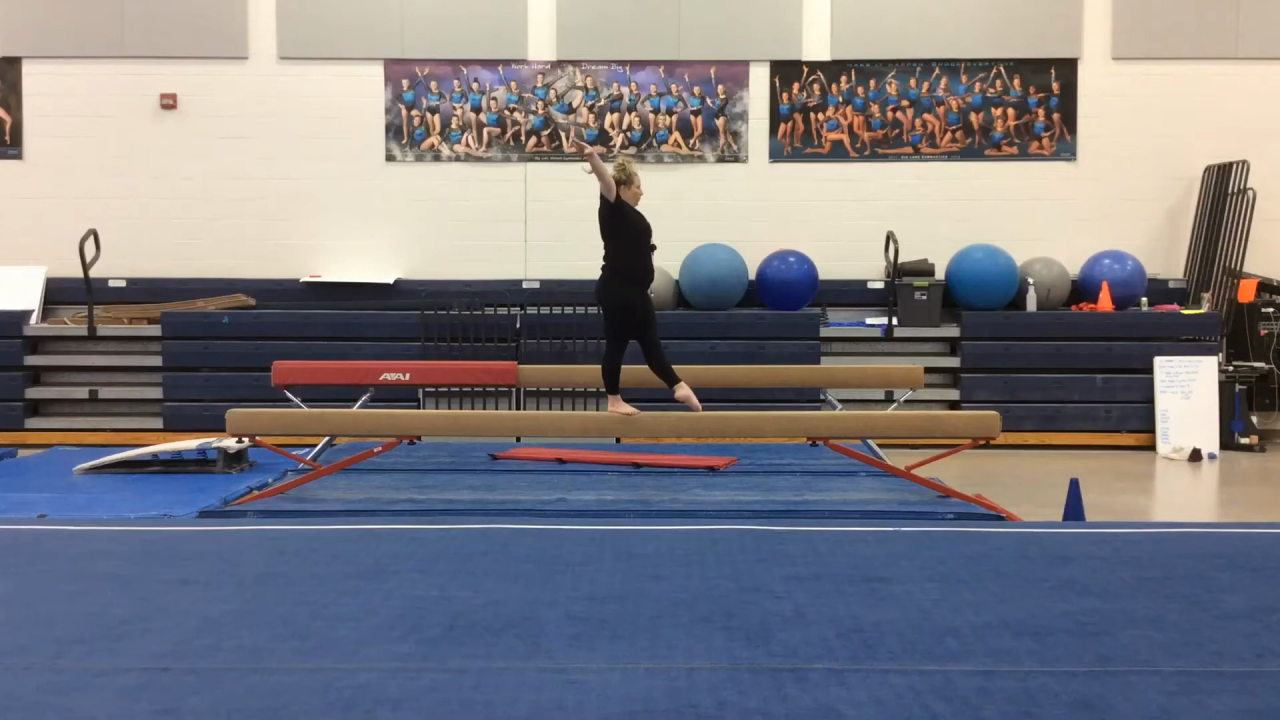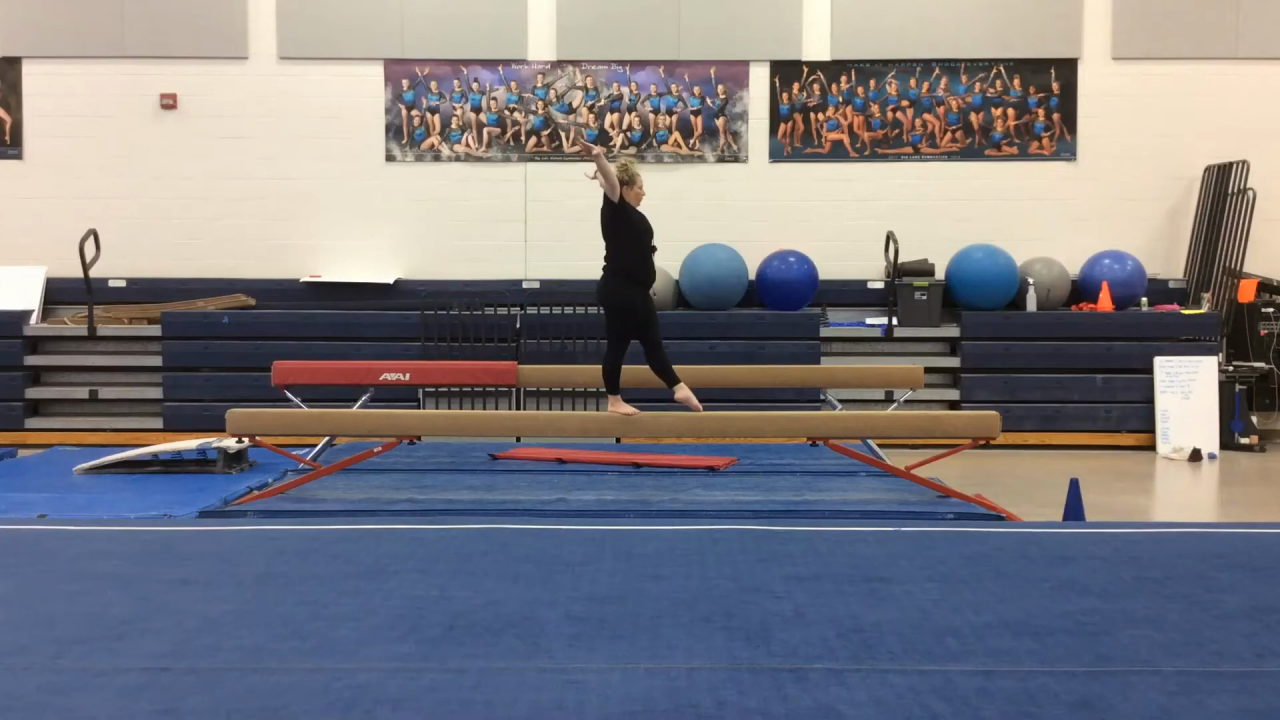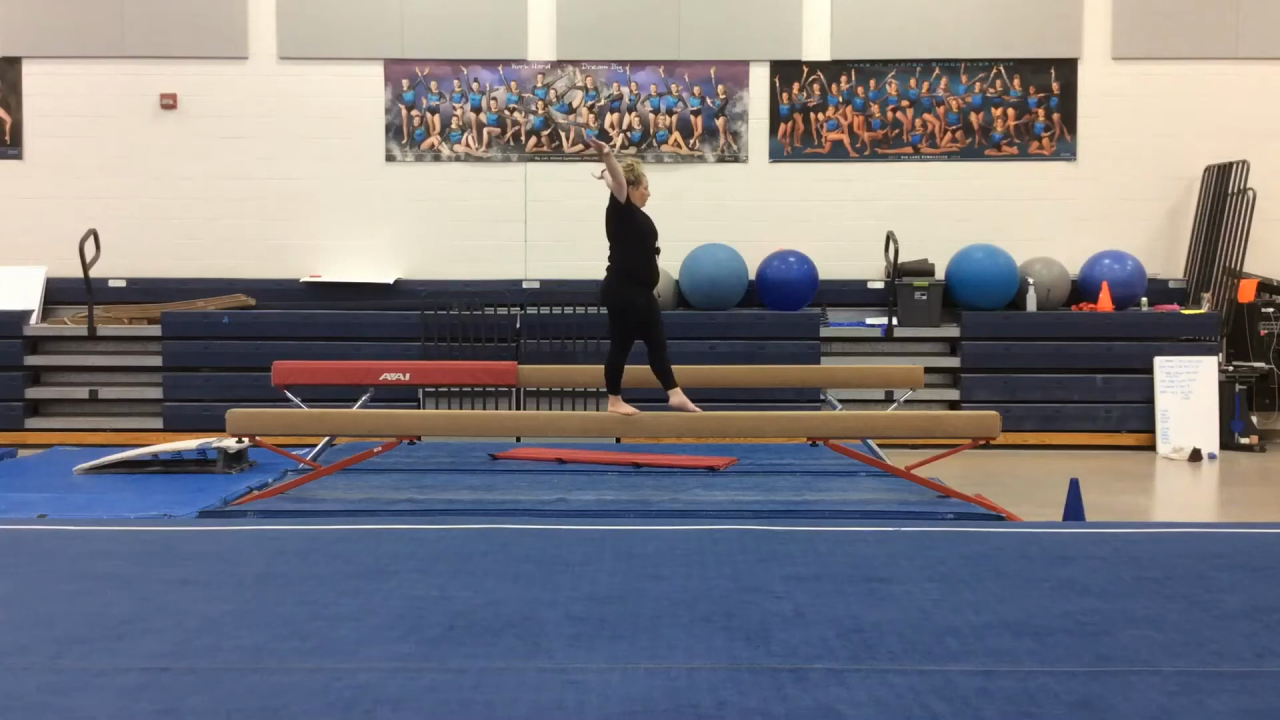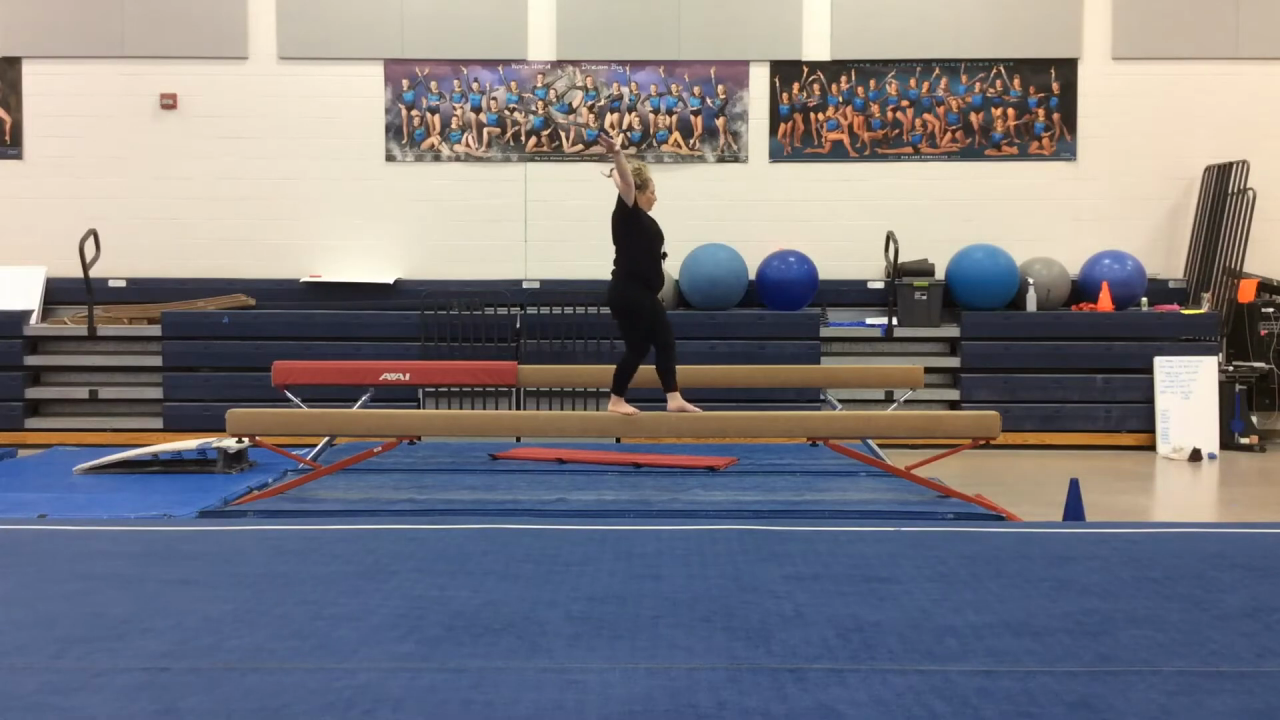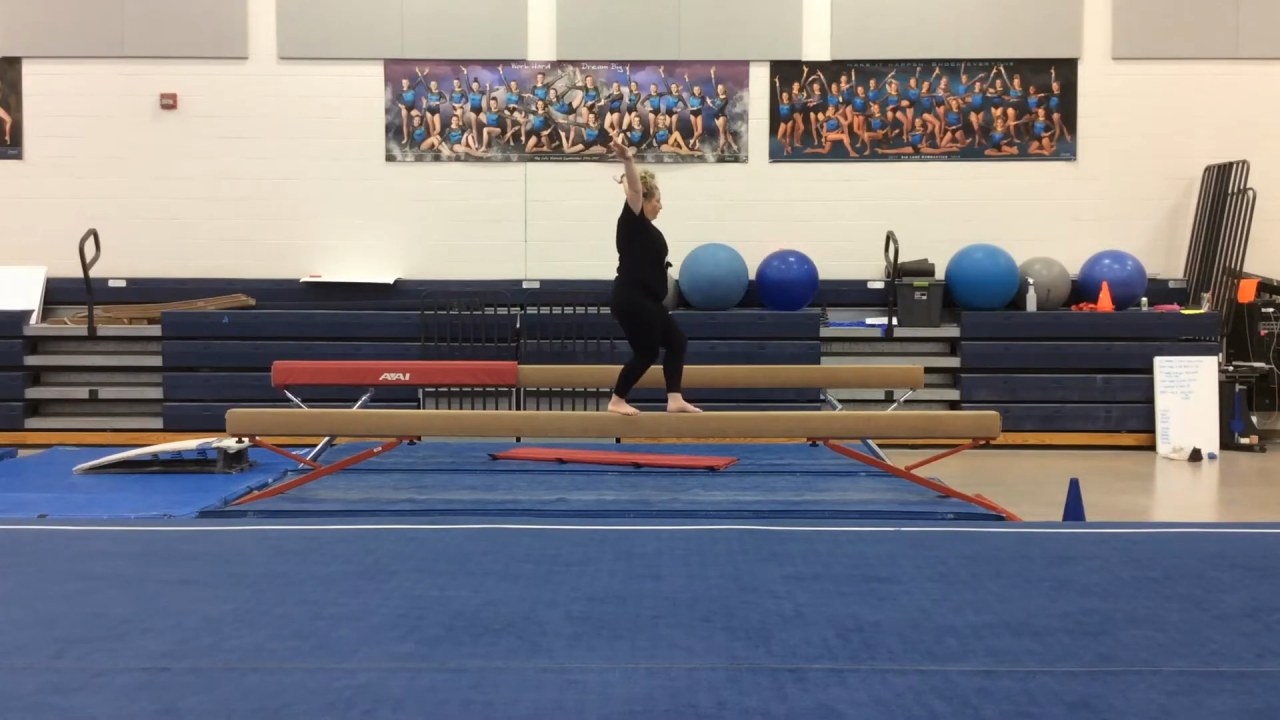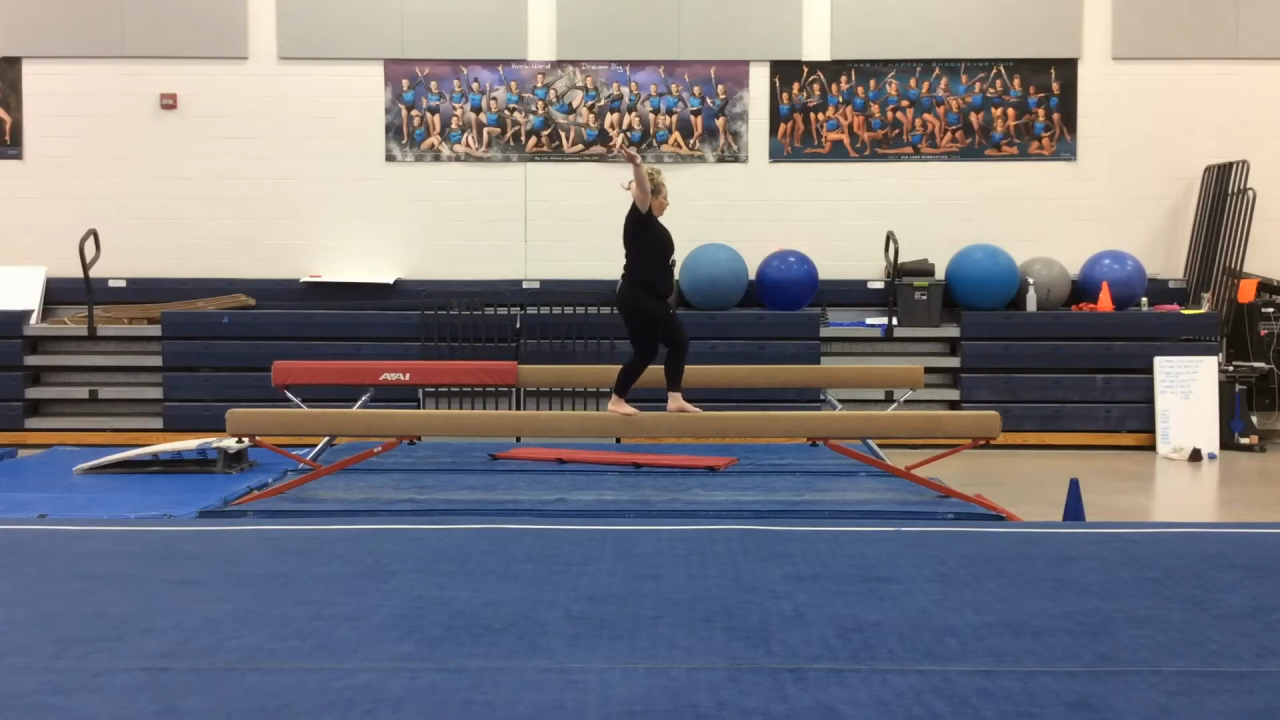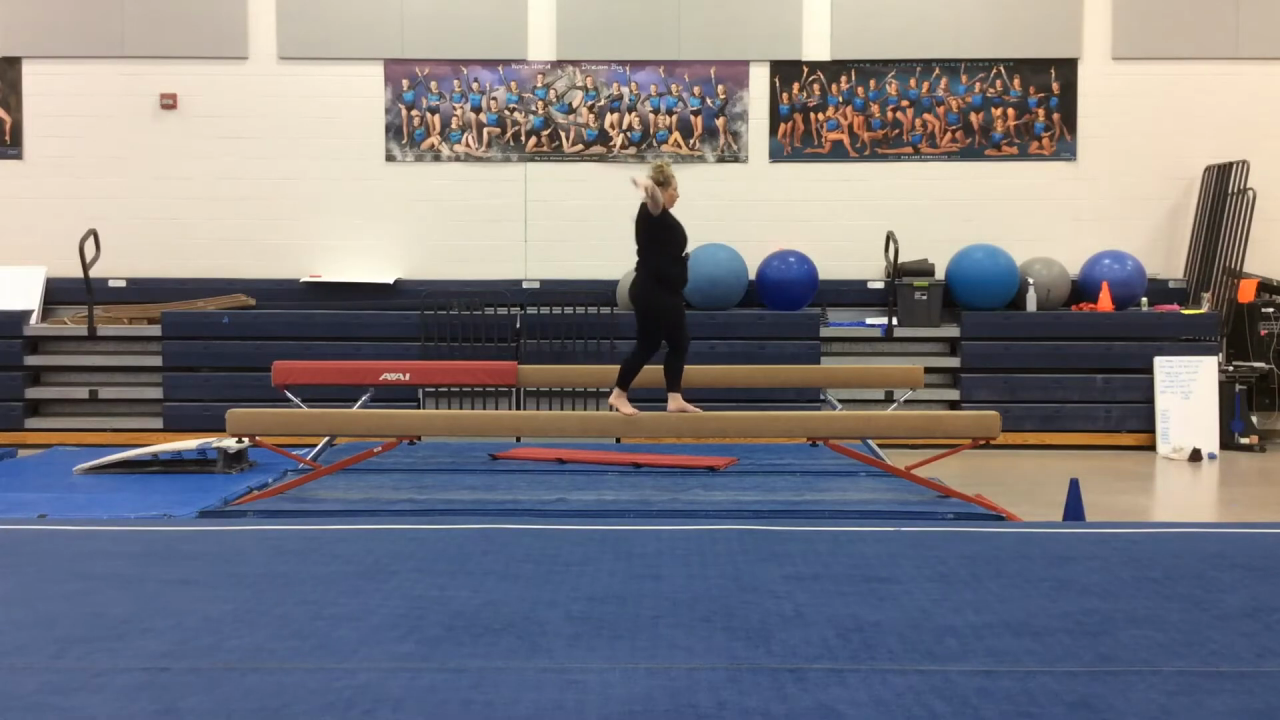
dt=0.2s
person 1, frame 1
left shoulder: (627, 212)
right shoulder: (613, 209)
left elbow: (613, 181)
right elbow: (607, 182)
left wrist: (596, 163)
right wrist: (592, 157)
left hip: (636, 292)
right hip: (616, 292)
left knee: (651, 343)
right knee: (616, 345)
left ankle: (679, 388)
right ankle: (614, 401)
person 1, frame 2
left shoulder: (628, 212)
right shoulder: (615, 210)
left elbow: (610, 182)
right elbow: (611, 184)
left wrist: (601, 173)
right wrist: (598, 158)
left hip: (637, 292)
right hip: (618, 290)
left knee: (653, 342)
right knee: (617, 345)
left ankle: (680, 389)
right ankle: (614, 401)
person 1, frame 3
left shoulder: (633, 213)
right shoulder: (620, 210)
left elbow: (619, 184)
right elbow: (619, 184)
left wrist: (607, 173)
right wrist: (607, 156)
left hip: (640, 292)
right hip: (622, 291)
left knee: (657, 343)
right knee: (621, 345)
left ankle: (675, 395)
right ankle: (614, 401)
person 1, frame 4
left shoulder: (639, 218)
right shoulder: (627, 214)
left elbow: (626, 185)
right elbow: (627, 185)
left wrist: (616, 171)
right wrist: (618, 154)
left hip: (644, 295)
right hip: (628, 294)
left knee: (665, 343)
right knee: (638, 348)
left ankle: (674, 400)
right ankle: (616, 400)
person 1, frame 5
left shoulder: (643, 226)
right shoulder: (632, 222)
left elbow: (636, 190)
right elbow: (635, 191)
left wrist: (627, 176)
right wrist: (628, 160)
left hip: (646, 302)
right hip: (631, 300)
left knee: (677, 343)
right knee: (646, 353)
left ankle: (675, 400)
right ankle: (617, 401)
person 1, frame 6
left shoulder: (650, 223)
right shoulder: (640, 220)
left elbow: (642, 192)
right elbow: (643, 192)
left wrist: (635, 186)
right wrist: (637, 165)
left hip: (653, 299)
right hip: (637, 298)
left knee: (679, 343)
right knee: (645, 352)
left ankle: (675, 400)
right ankle: (616, 400)
person 1, frame 7
left shoulder: (661, 215)
right shoulder: (652, 212)
right elbow: (654, 199)
left wrist: (651, 187)
right wrist: (648, 186)
left hip: (665, 292)
right hip: (651, 292)
left knee: (679, 343)
right knee: (647, 346)
left ankle: (675, 399)
right ankle: (618, 395)
